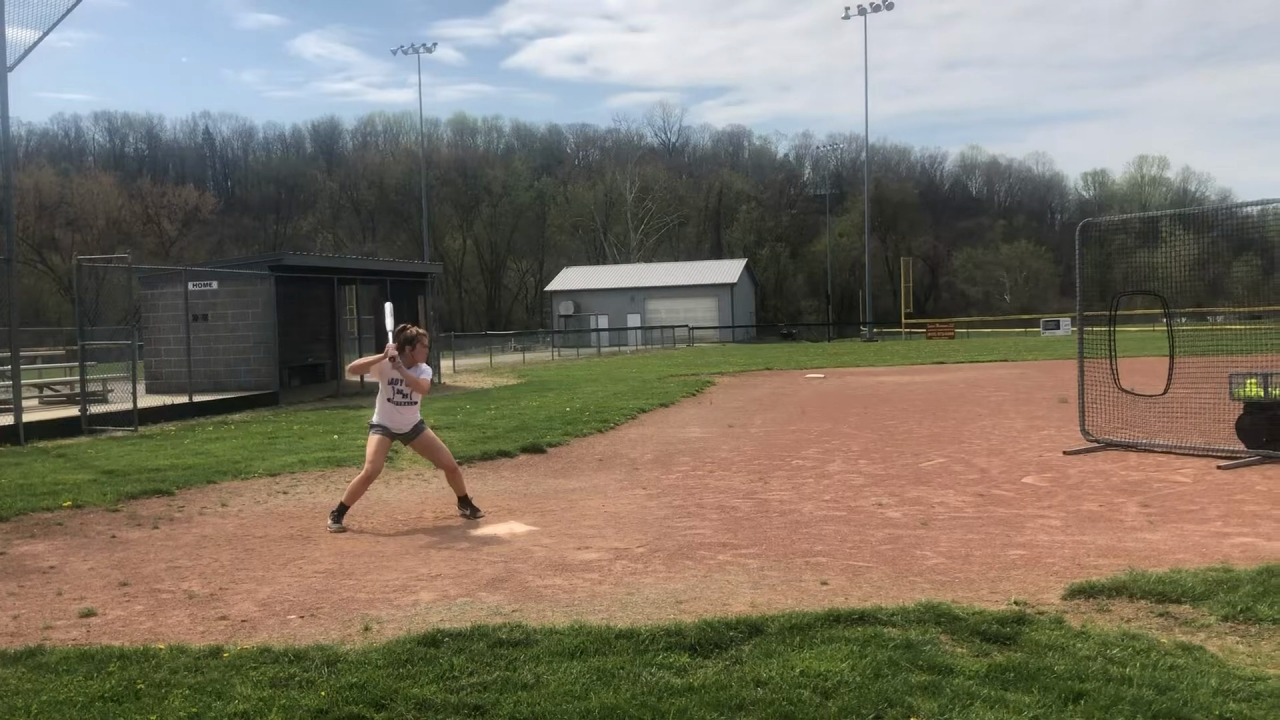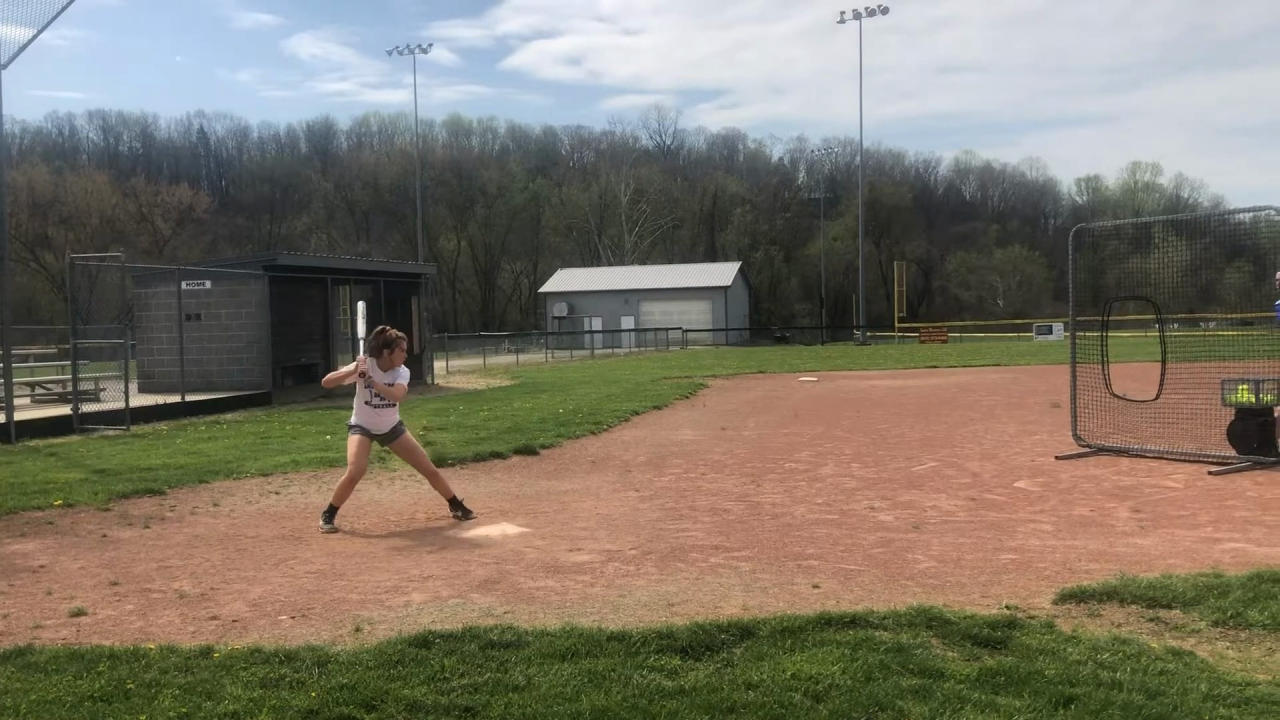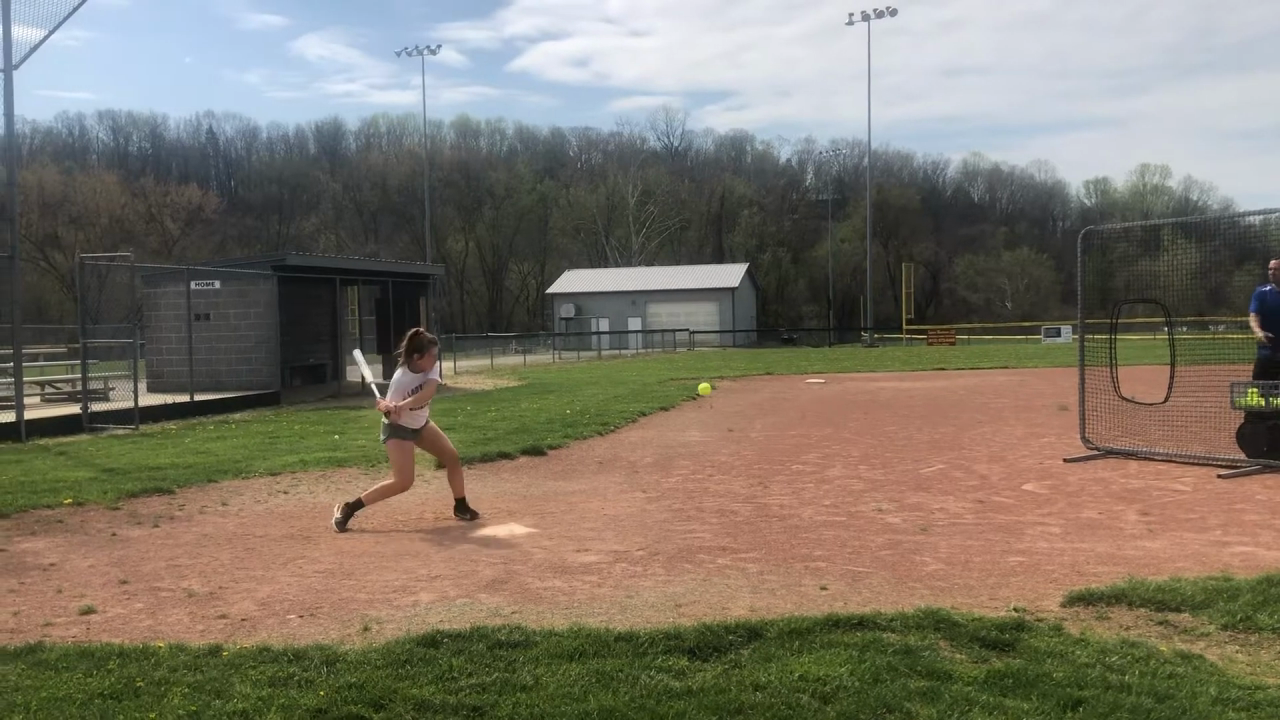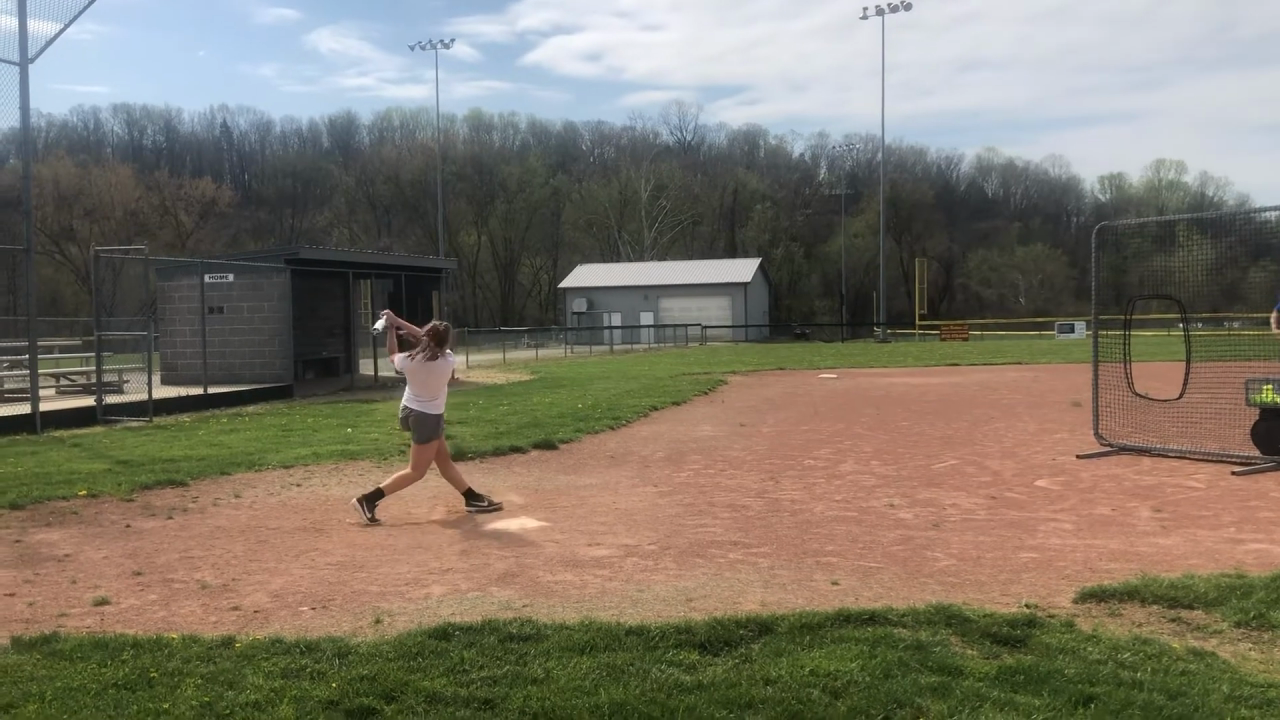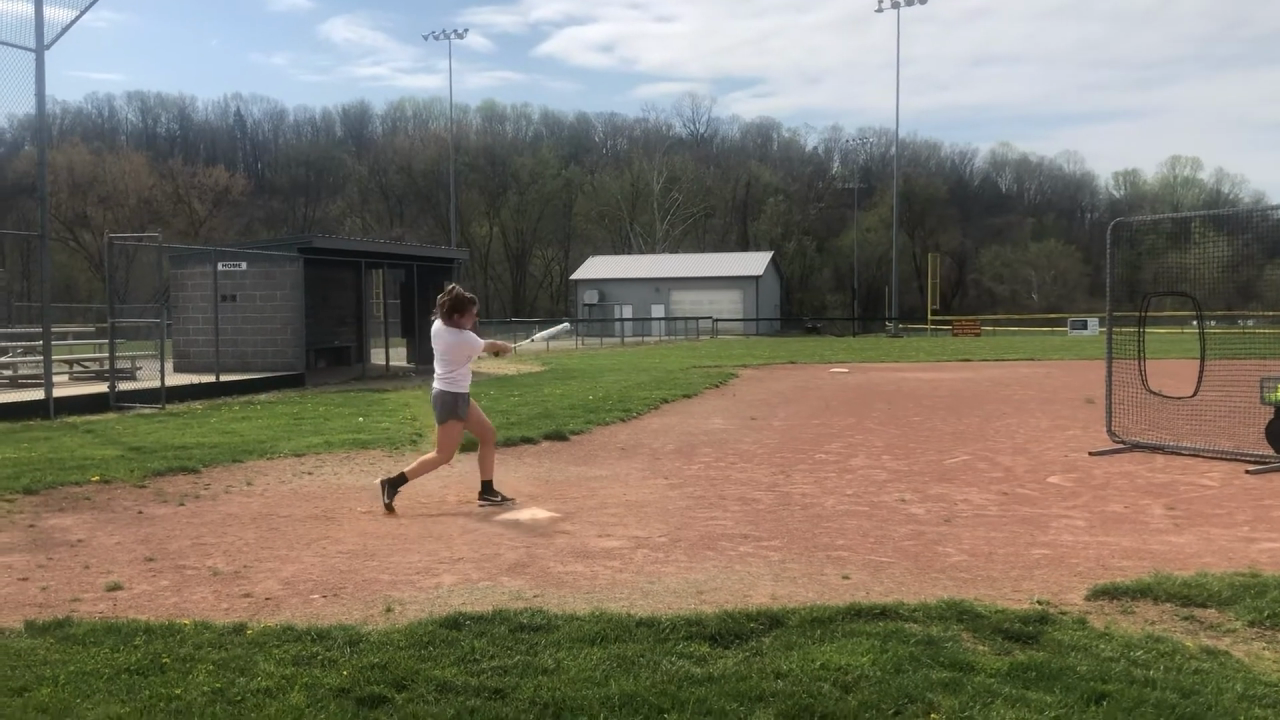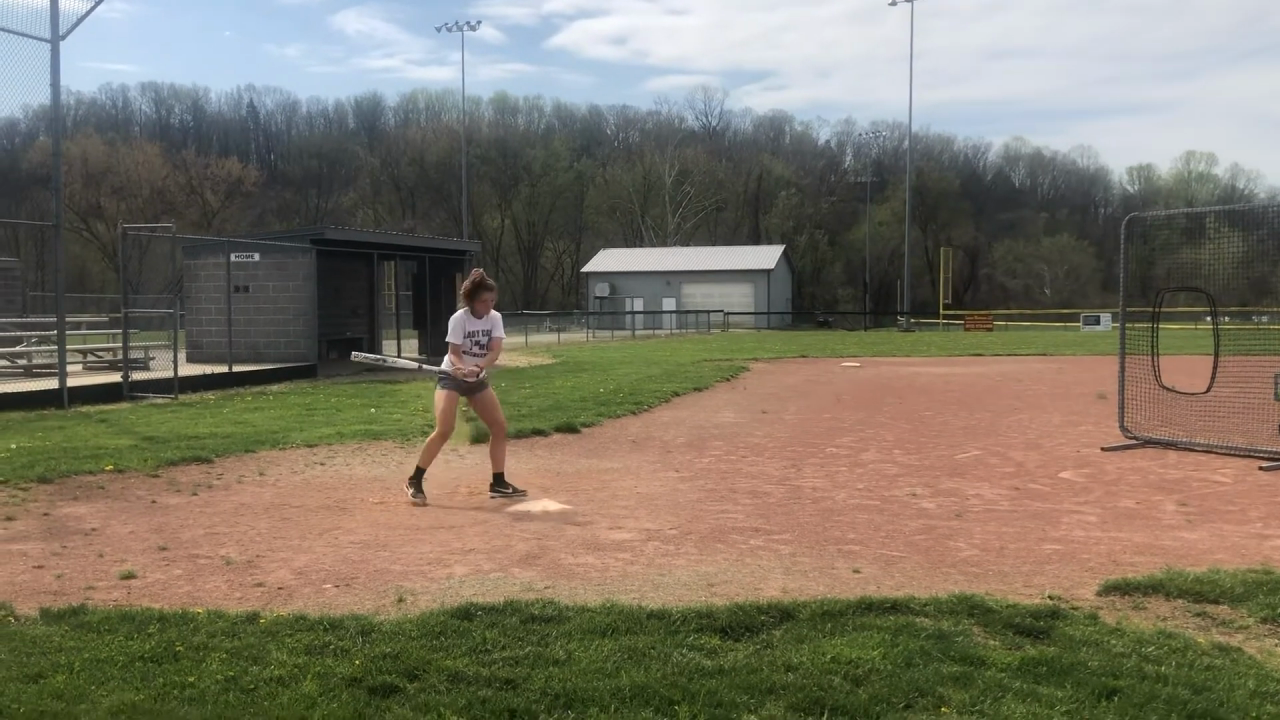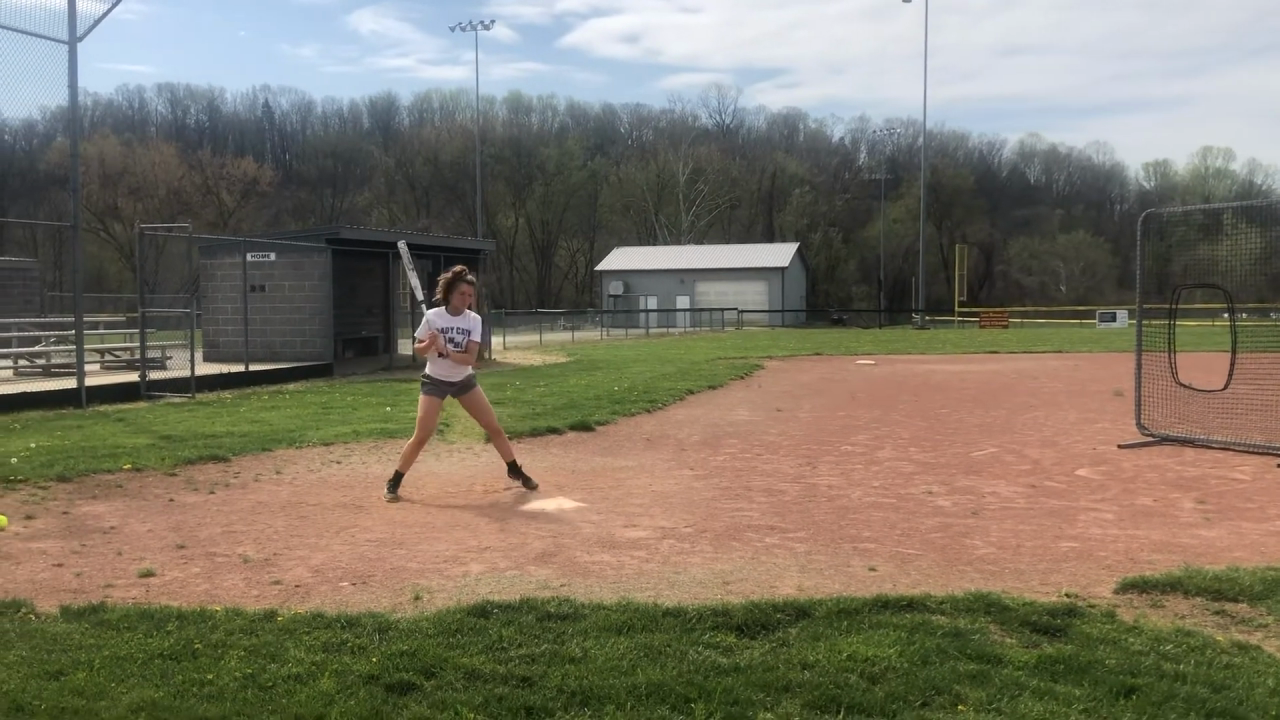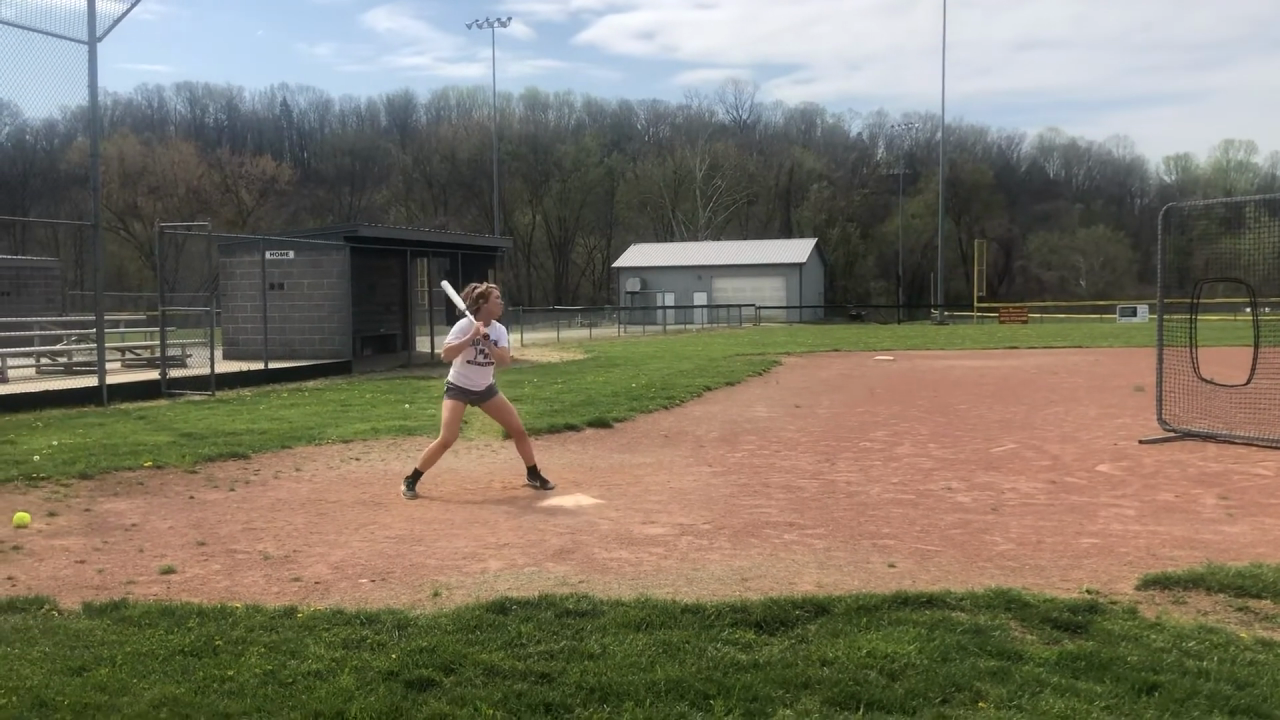
dt=0.5s
person 1, frame 1
left shoulder: (424, 370)
right shoulder: (385, 364)
left elbow: (423, 388)
right elbow: (351, 369)
left wrist: (399, 368)
right wrist: (382, 356)
left hip: (413, 426)
right hip: (383, 425)
left knee: (450, 465)
right knee: (370, 472)
left ankle: (465, 504)
right ankle: (337, 513)
person 1, frame 2
left shoulder: (402, 372)
right shoulder: (363, 366)
left elbow: (396, 396)
right elbow: (326, 383)
left wrist: (369, 380)
right wrist: (350, 372)
left hip: (392, 427)
right hip: (362, 427)
left knee: (428, 469)
right knee: (355, 472)
left ankle: (456, 505)
right ankle: (329, 514)
person 1, frame 3
left shoulder: (432, 367)
right shoulder: (401, 378)
left elbow: (428, 393)
right elbow: (386, 408)
left wrist: (400, 406)
right wrist: (389, 409)
left hip: (419, 424)
right hip: (398, 427)
left knee: (453, 459)
right knee: (403, 482)
left ankle: (461, 507)
right ankle: (348, 510)
person 1, frame 4
left shoulder: (407, 361)
right shoulder: (448, 361)
left elbow: (393, 355)
right elbow: (428, 340)
left wrist: (391, 326)
right wrist: (399, 322)
left hip: (410, 411)
right hip: (428, 418)
left knee: (443, 458)
right knee: (417, 471)
left ankle: (472, 498)
right ankle: (367, 500)
person 1, frame 5
left shoulder: (437, 326)
right shoulder: (466, 339)
right elbow: (486, 346)
right wrist: (502, 345)
left hip: (456, 395)
right hip: (451, 398)
left knee: (488, 434)
right knee: (443, 455)
left ankle: (488, 492)
right ankle: (392, 484)
person 1, frame 6
left shoulder: (495, 318)
right shoulder: (459, 319)
left elbow: (496, 351)
right elbow: (453, 353)
left wrist: (476, 368)
right wrist: (460, 367)
left hip: (478, 380)
right hip: (451, 378)
left knee: (499, 429)
right knee: (444, 431)
left ankle: (498, 484)
right ankle: (415, 480)
person 1, frame 7
left shoulder: (474, 320)
right shoulder: (432, 316)
left elbow: (470, 358)
right elbow: (417, 350)
left wrist: (446, 352)
right wrist: (429, 344)
left hip: (464, 380)
right hip: (435, 381)
left knee: (494, 428)
right knee: (422, 436)
left ankle: (515, 471)
right ankle: (393, 483)
person 1, frame 8
left shoulder: (500, 330)
right shoulder: (464, 325)
left elbow: (505, 360)
right elbow: (445, 355)
left wrist: (488, 343)
right wrist: (472, 336)
left hip: (486, 388)
right hip: (458, 388)
left knee: (519, 429)
right knee: (446, 439)
left ankle: (533, 475)
right ankle: (411, 480)
